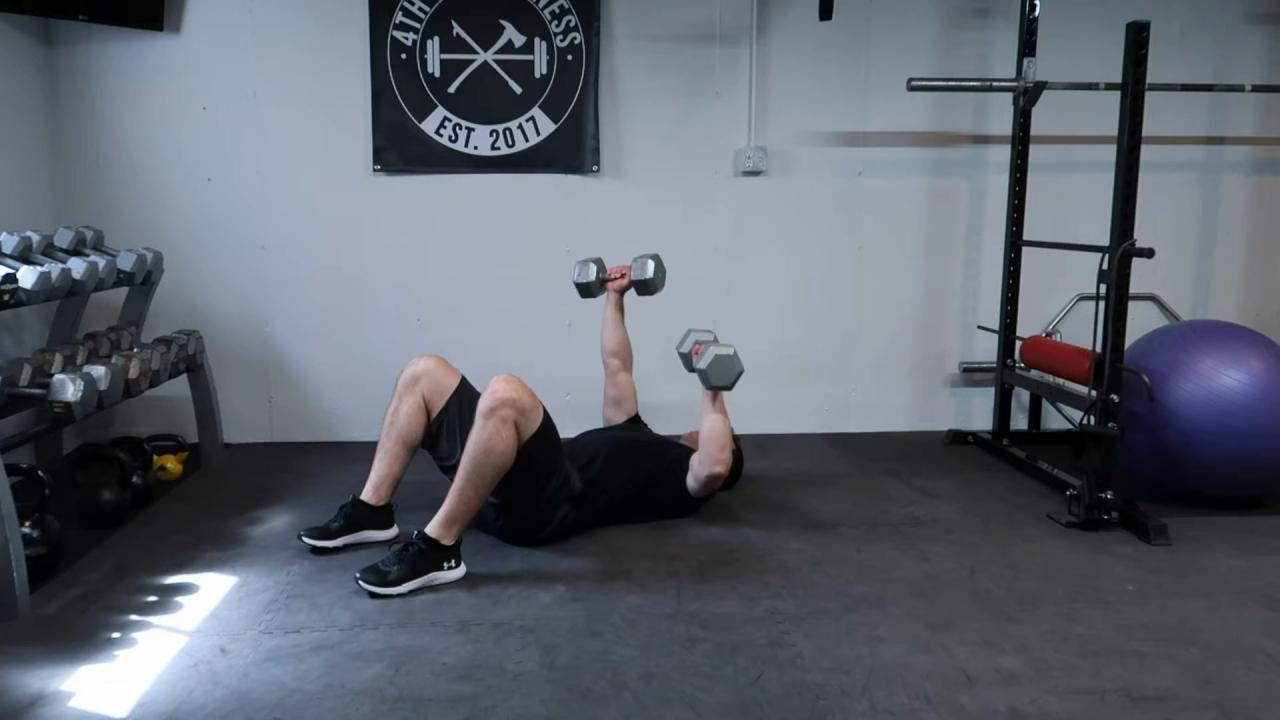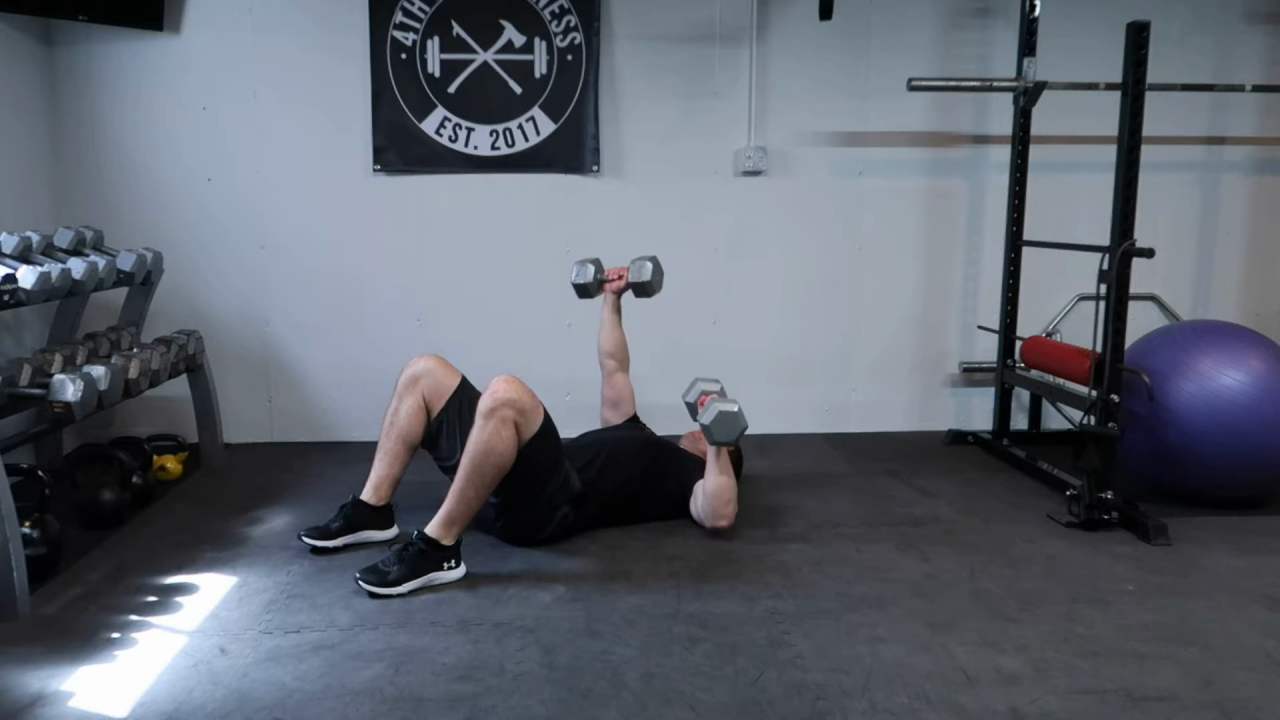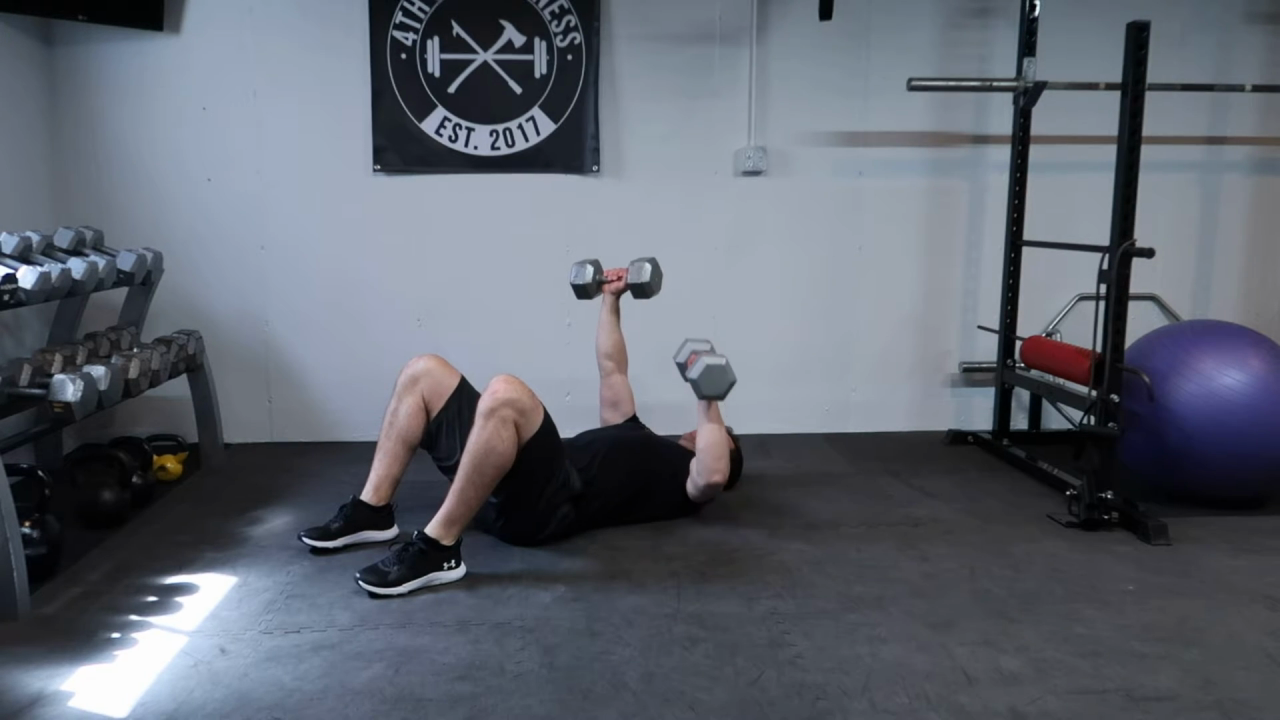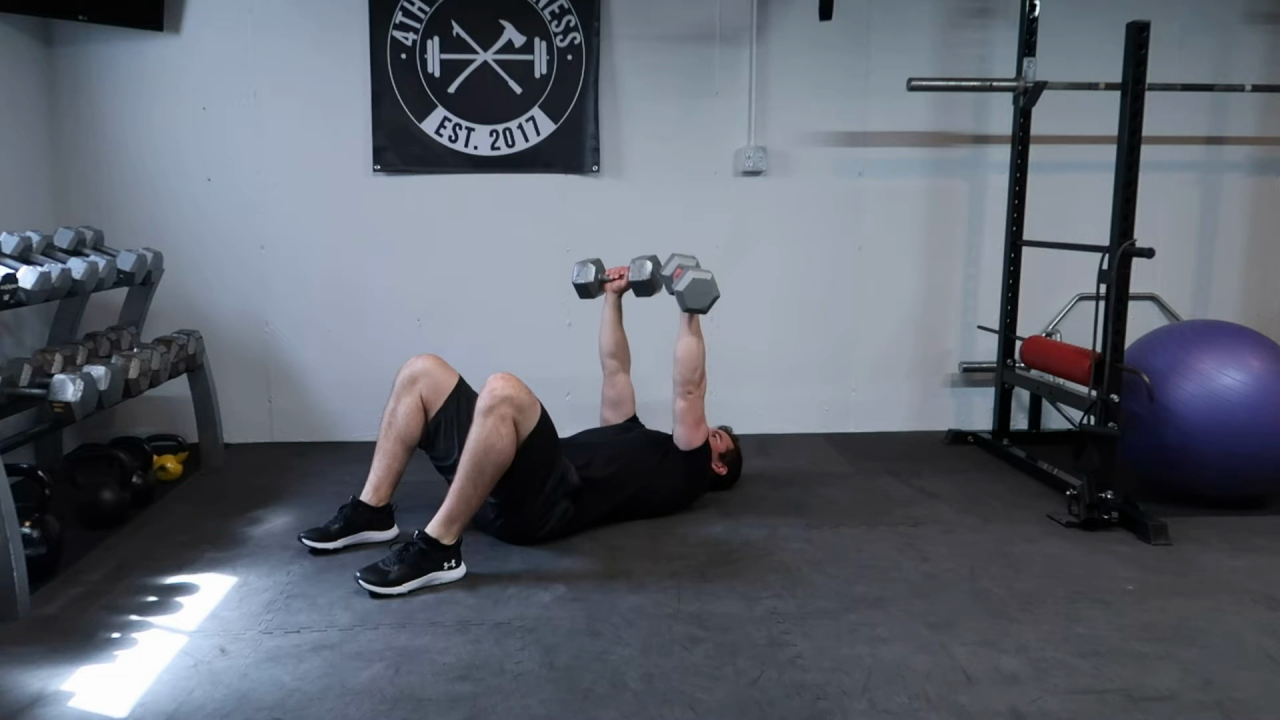
dt=0.5s
person 1, frame 1
left shoulder: (688, 473)
right shoulder: (640, 438)
left elbow: (716, 469)
right elbow: (617, 368)
left wrist: (714, 390)
right wrist: (615, 299)
left hip: (546, 503)
right hip: (502, 489)
left knee: (505, 393)
right knee: (425, 372)
left ankle: (437, 547)
right ankle: (372, 511)
person 1, frame 2
left shoulder: (689, 474)
right shoulder: (638, 438)
left elbow: (719, 516)
right elbow: (613, 370)
left wrist: (717, 445)
right wrist: (612, 300)
left hip: (545, 503)
right hip: (502, 489)
left knee: (505, 393)
right knee: (425, 371)
left ankle: (437, 546)
right ankle: (372, 510)
person 1, frame 3
left shoulder: (688, 477)
right shoulder: (638, 439)
left elbow: (712, 476)
right elbow: (611, 370)
left wrist: (707, 400)
right wrist: (610, 302)
left hip: (545, 502)
right hip: (502, 488)
left knee: (505, 392)
right knee: (425, 371)
left ankle: (437, 546)
right ankle: (372, 510)
person 1, frame 4
left shoulder: (684, 470)
right shoulder: (638, 440)
left elbow: (688, 390)
right elbow: (616, 369)
left wrist: (689, 313)
right wrist: (613, 299)
left hip: (544, 501)
right hip: (501, 489)
left knee: (502, 390)
right knee: (422, 372)
left ankle: (438, 546)
right ankle: (371, 510)
